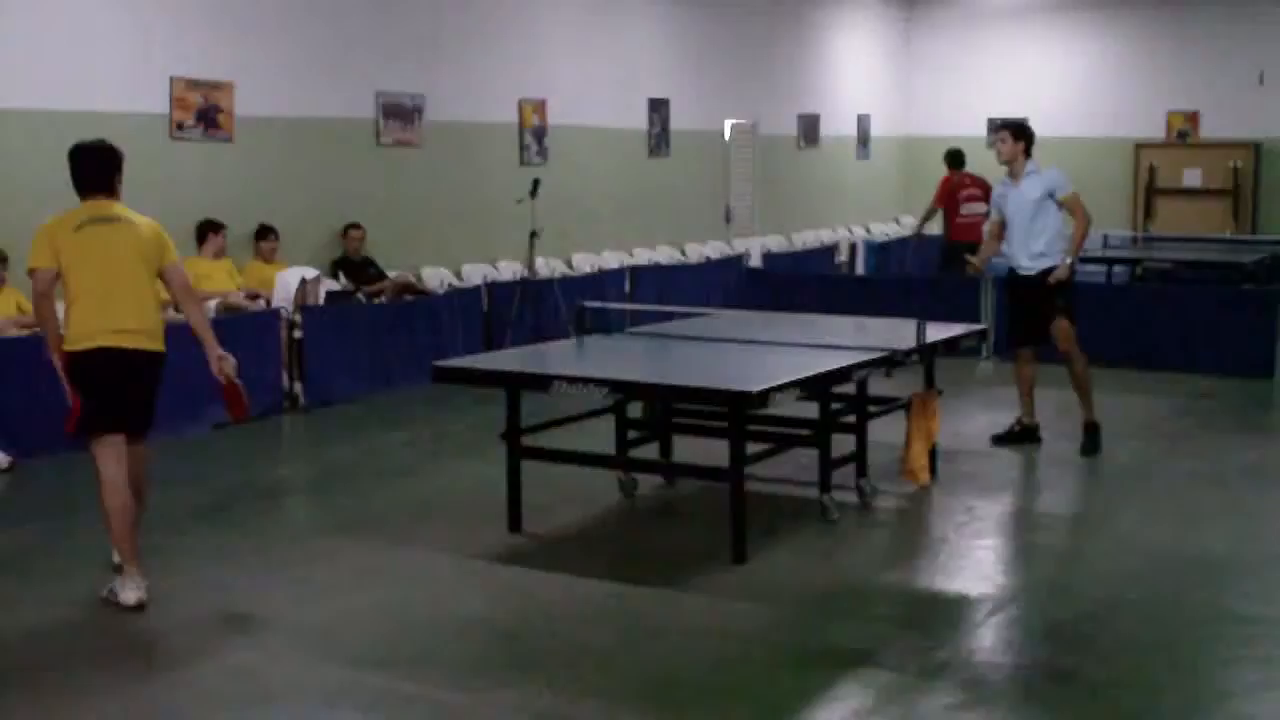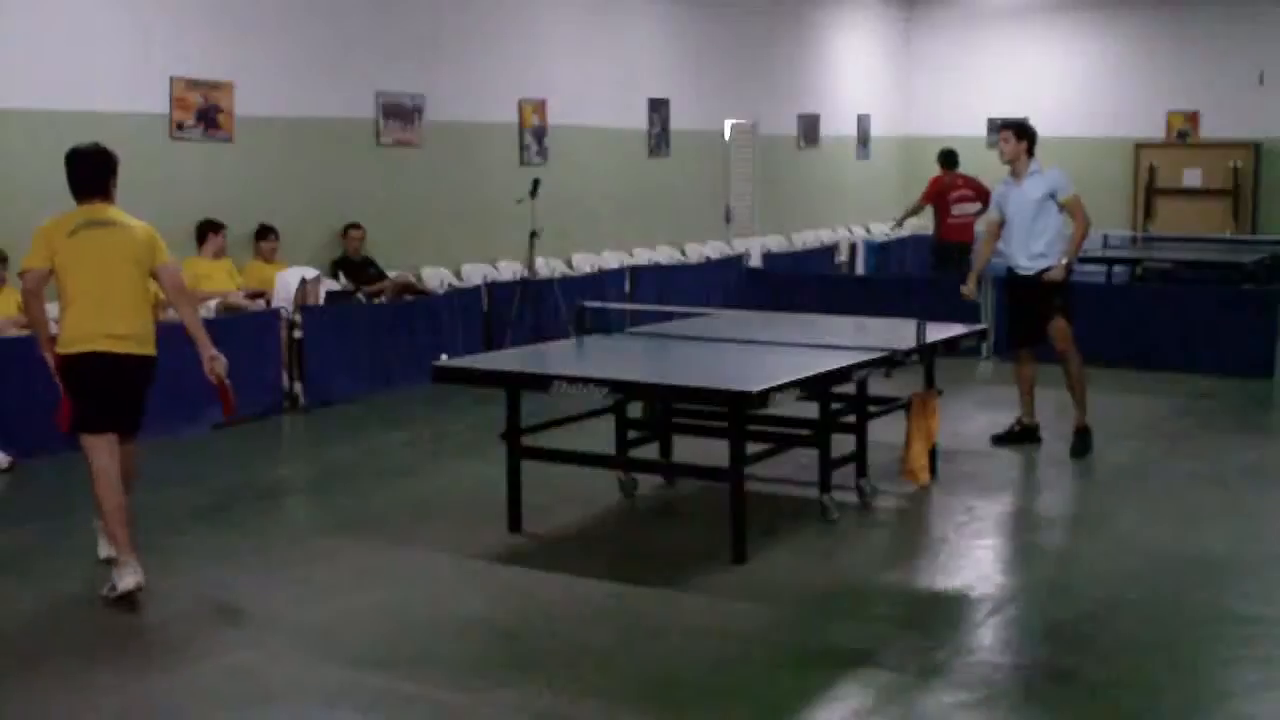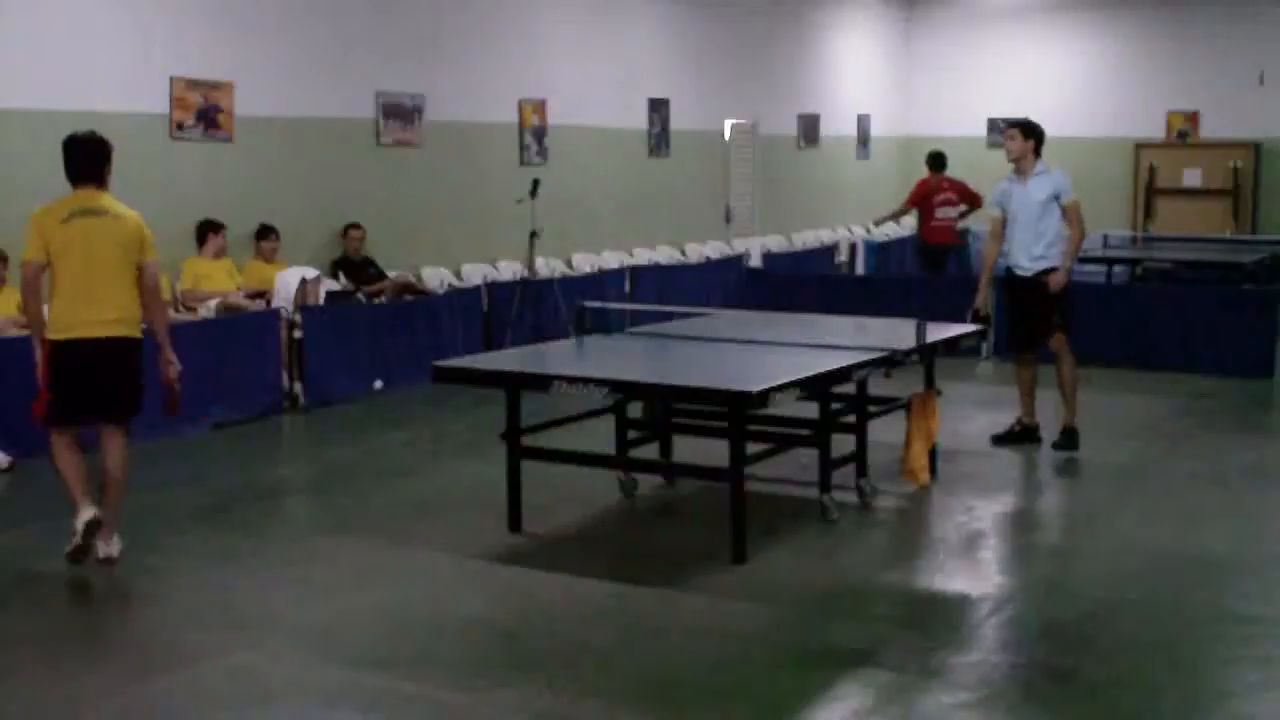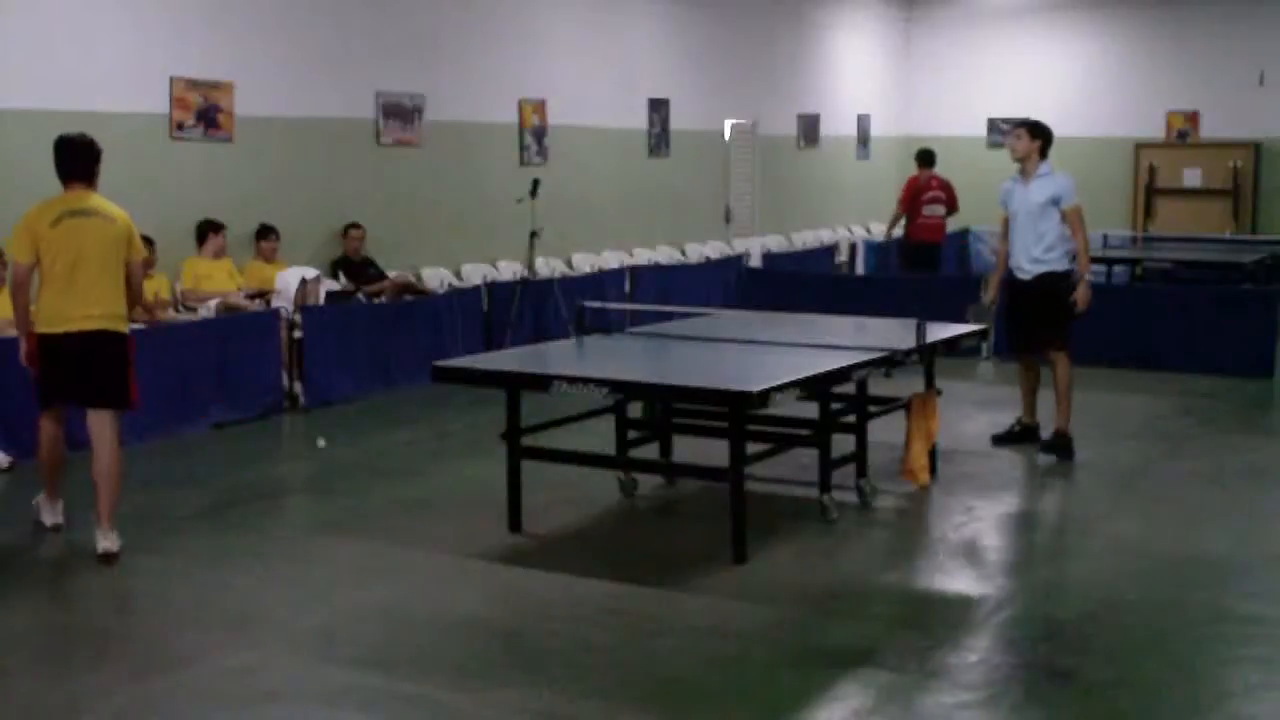
dt=0.2s
person 1, frame 1
left shoulder: (56, 230)
right shoulder: (147, 228)
left elbow: (41, 292)
right elbow: (184, 293)
left wrist: (57, 355)
right wrist: (214, 350)
left hip: (90, 350)
right hip: (145, 348)
left knee: (111, 462)
right knee: (134, 448)
left ankle: (131, 579)
right ankle: (128, 544)
person 1, frame 2
left shoulder: (52, 232)
right shoulder: (142, 231)
left elbow: (31, 291)
right elbow: (178, 293)
left wrist: (47, 348)
right wrist: (207, 350)
left hip: (82, 353)
right hip: (136, 352)
left knee: (104, 457)
right knee: (124, 443)
left ankle: (128, 566)
right ankle: (113, 539)
person 1, frame 3
left shoulder: (47, 219)
right shoulder: (132, 220)
left elbow: (30, 281)
right elbow: (151, 292)
left wrist: (38, 342)
right wrist: (166, 349)
left hip: (67, 339)
right hip: (122, 338)
left knee: (62, 435)
right knee: (114, 435)
left ankle: (86, 512)
right ankle: (110, 535)
person 1, frame 4
left shoulder: (37, 218)
right shoulder: (119, 218)
left elbow: (19, 283)
right elbow: (136, 289)
left wrist: (26, 335)
left hip: (54, 332)
right hip: (107, 333)
left knee: (51, 418)
right knee: (104, 428)
left ankle: (52, 504)
right ankle: (105, 529)
person 2, frame 1
left shoulder: (1050, 178)
right shoulder: (1000, 192)
left elbow: (1082, 218)
right elbow: (995, 237)
left wrist: (1067, 261)
right wrist: (979, 260)
left hip: (1050, 274)
right hip: (1019, 277)
left knee: (1065, 343)
right knee: (1022, 351)
left ankle: (1090, 420)
right ankle: (1028, 423)
person 2, frame 2
left shoulder: (1052, 178)
right shoulder: (1001, 191)
left elbow: (1081, 221)
right elbow: (990, 238)
left wrist: (1064, 263)
right wrist: (973, 277)
left hip: (1049, 275)
right hip: (1018, 277)
left knee: (1062, 342)
right knee: (1022, 351)
left ankle: (1081, 424)
right ankle: (1028, 423)
person 2, frame 3
left shoulder: (1056, 180)
right shoulder: (1003, 189)
left elbow: (1077, 227)
right elbow: (995, 240)
left wrist: (1064, 268)
right wrist: (983, 288)
left hip: (1048, 275)
right hip: (1017, 278)
left knee: (1058, 345)
right knee: (1023, 352)
left ankle: (1069, 427)
right ankle: (1027, 423)
person 2, frame 4
left shoulder: (1059, 183)
right shoulder: (1009, 187)
left elbow: (1078, 233)
left wrist: (1083, 280)
right wrist: (994, 283)
left hip: (1051, 278)
right hip: (1018, 280)
left knee: (1056, 351)
right knee: (1026, 354)
left ankle: (1063, 435)
right ankle: (1027, 423)
